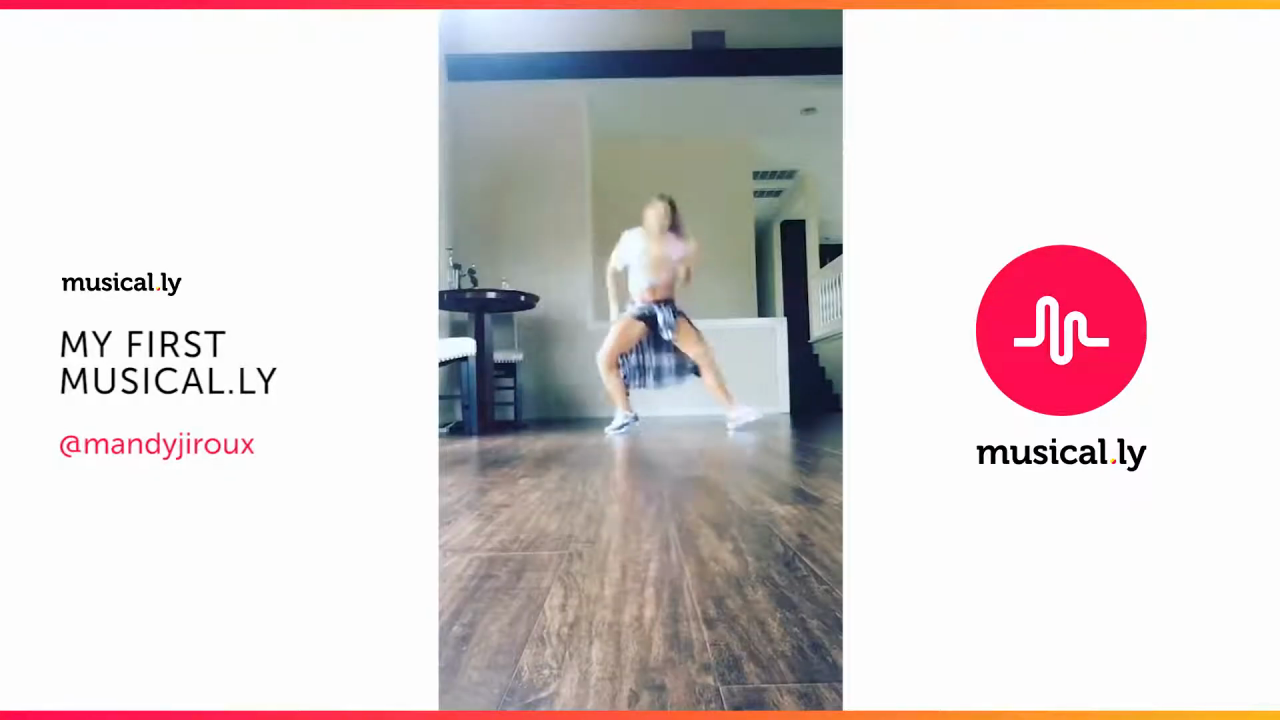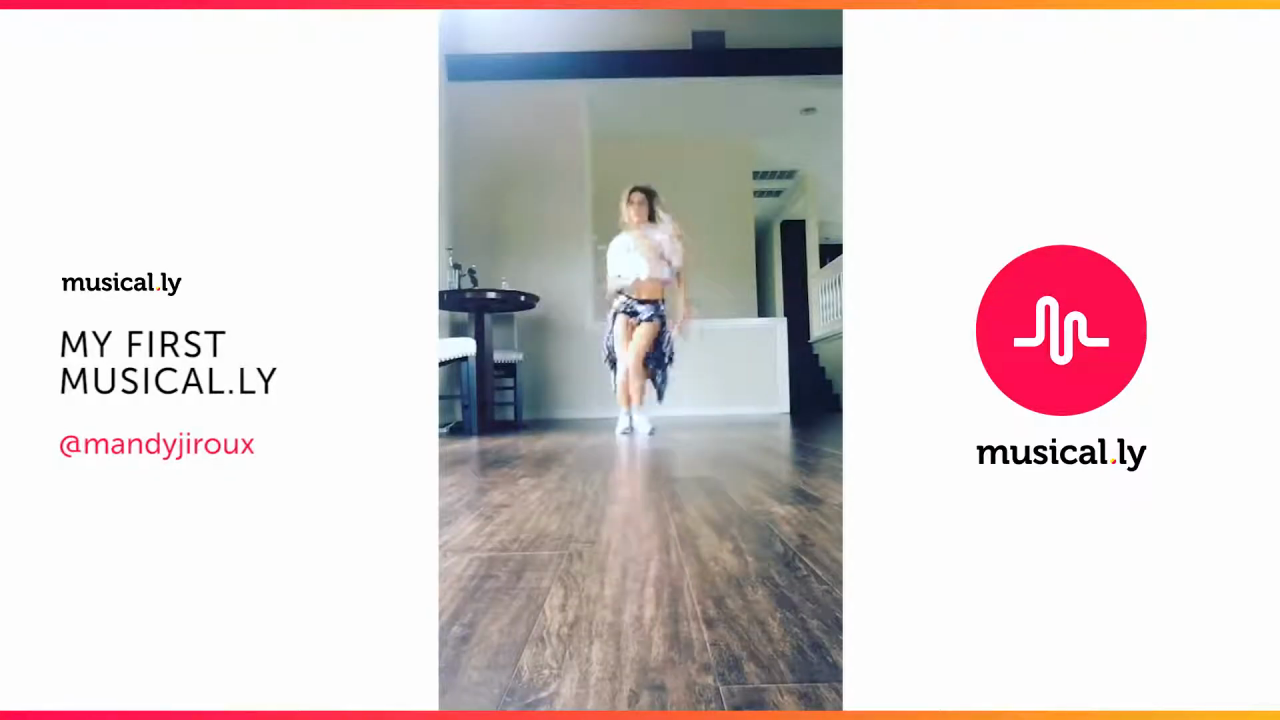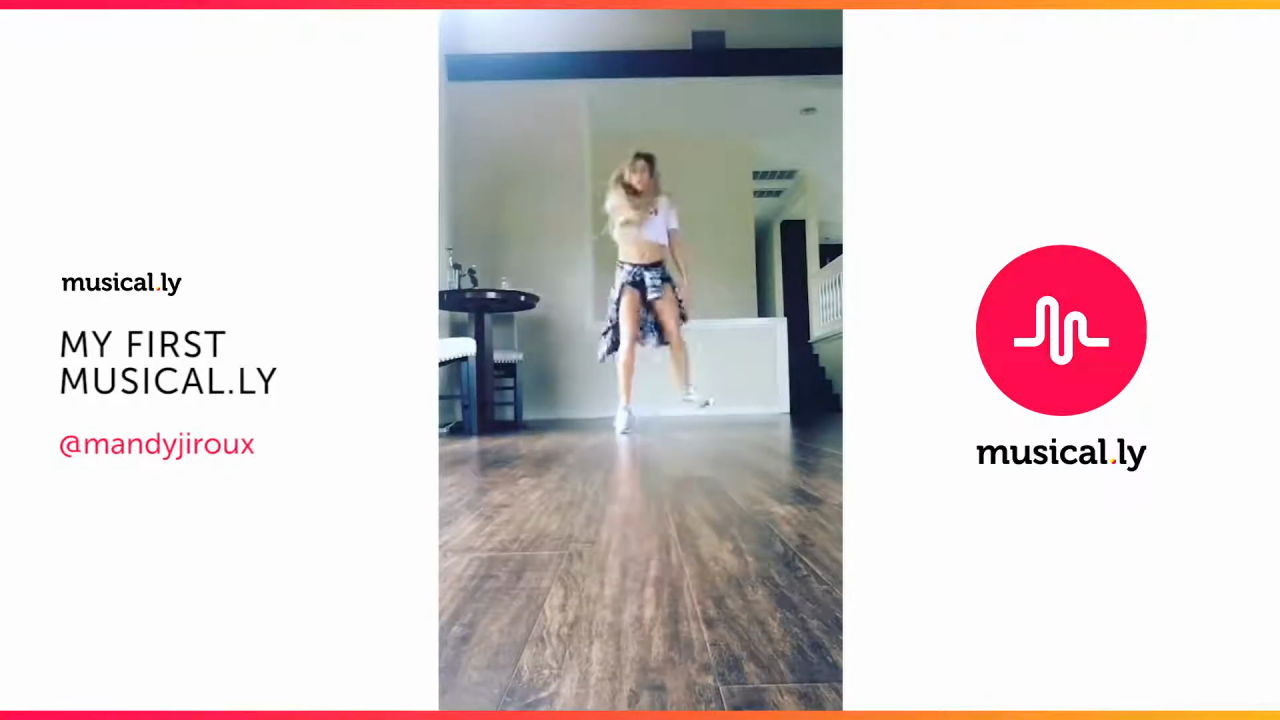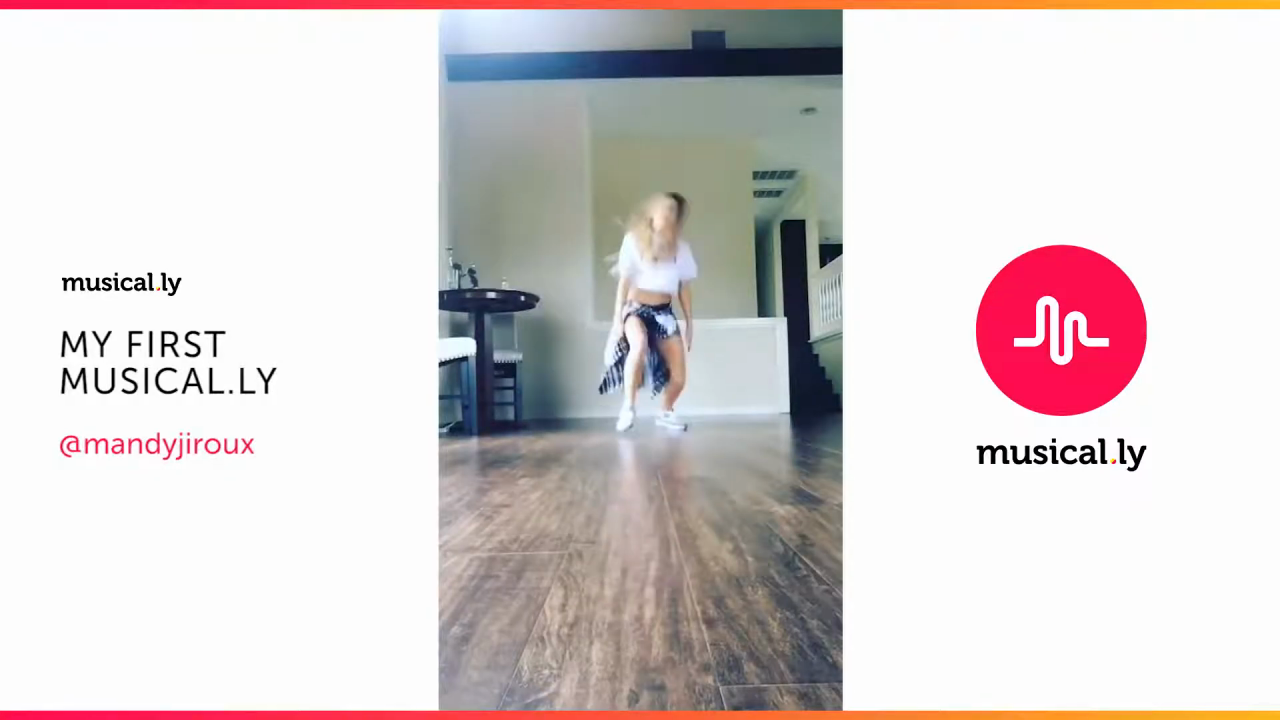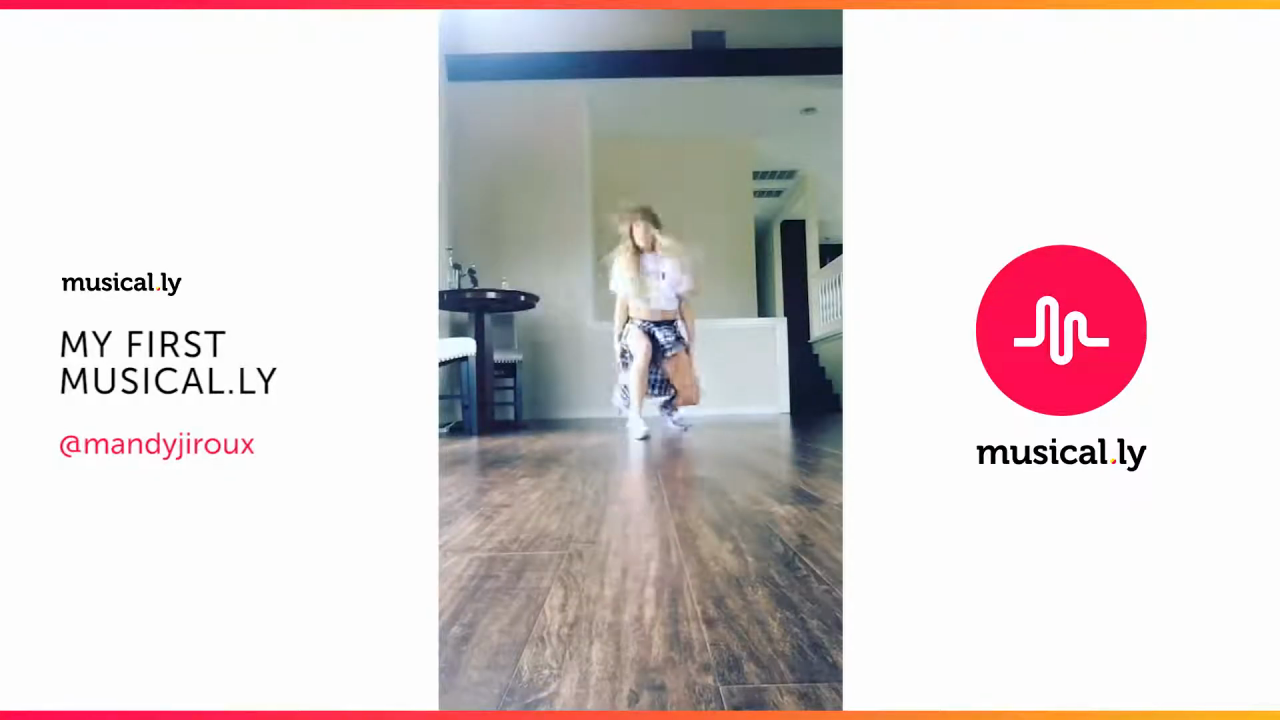
dt=0.3s
person 1, frame 1
left shoulder: (678, 243)
right shoulder: (632, 239)
left elbow: (685, 275)
right elbow: (612, 271)
right wrist: (613, 306)
left hip: (668, 309)
right hip: (639, 310)
left knee: (703, 356)
right knee: (605, 357)
left ankle: (732, 411)
right ankle: (625, 413)
person 1, frame 2
left shoulder: (666, 234)
right shoulder: (620, 243)
left elbow: (679, 273)
right elbow: (613, 283)
left wrist: (683, 307)
right wrist: (617, 286)
left hip: (654, 307)
right hip: (626, 304)
left knee: (634, 357)
right knee: (624, 360)
left ankle: (639, 413)
right ankle: (625, 415)
person 1, frame 3
left shoulder: (664, 203)
right shoulder: (620, 201)
left elbow: (675, 241)
right elbow: (622, 221)
left wrist: (684, 275)
left hip: (659, 272)
right hip: (629, 273)
left knee: (674, 335)
right knee: (628, 339)
left ankle: (686, 390)
right ankle: (625, 407)
person 1, frame 4
left shoulder: (680, 248)
right shoulder: (634, 239)
left elbow: (684, 288)
right elbow: (624, 281)
left wrist: (688, 325)
right wrist: (618, 318)
left hip: (664, 313)
right hip: (636, 310)
left knee: (679, 376)
right knee: (638, 346)
left ankle: (666, 412)
right ankle: (628, 408)
person 1, frame 5
left shoulder: (674, 260)
right shoulder: (624, 260)
left elbow: (685, 304)
right elbow: (621, 301)
left wrist: (691, 341)
right wrist: (617, 337)
left hip: (669, 329)
right hip: (638, 326)
left knee: (690, 395)
right knee: (643, 352)
left ankle: (667, 406)
right ankle: (636, 418)
